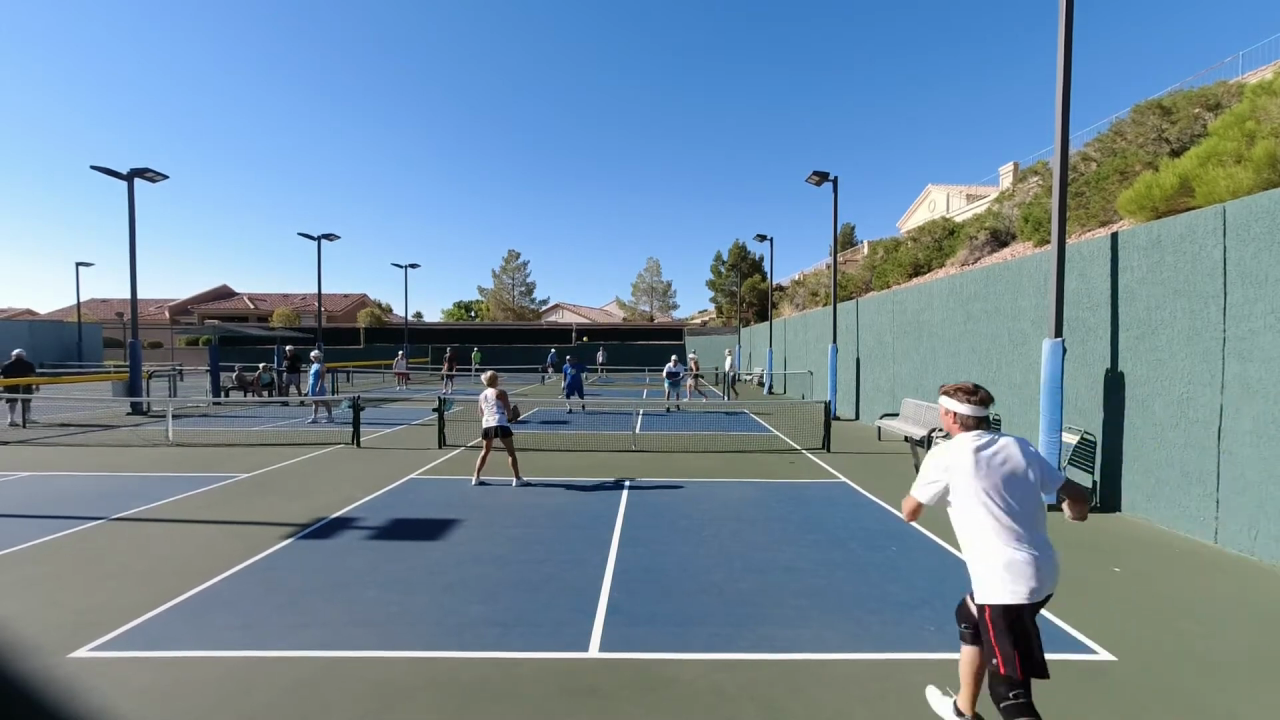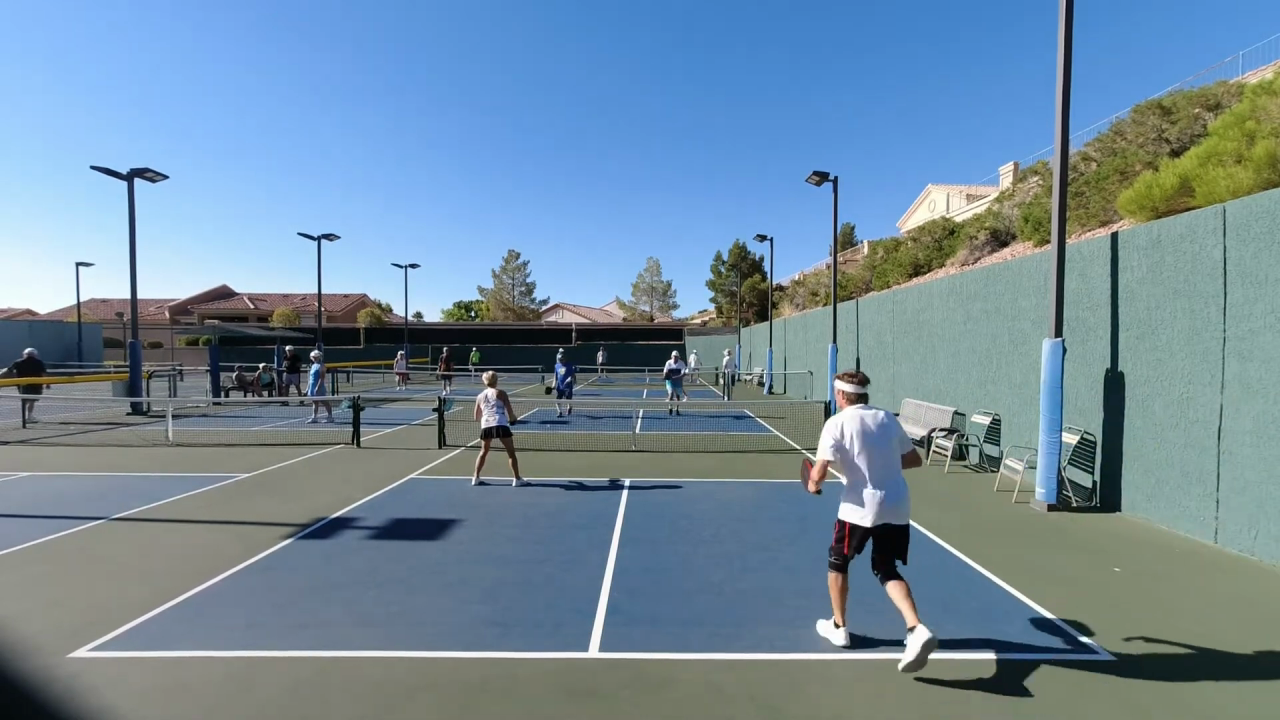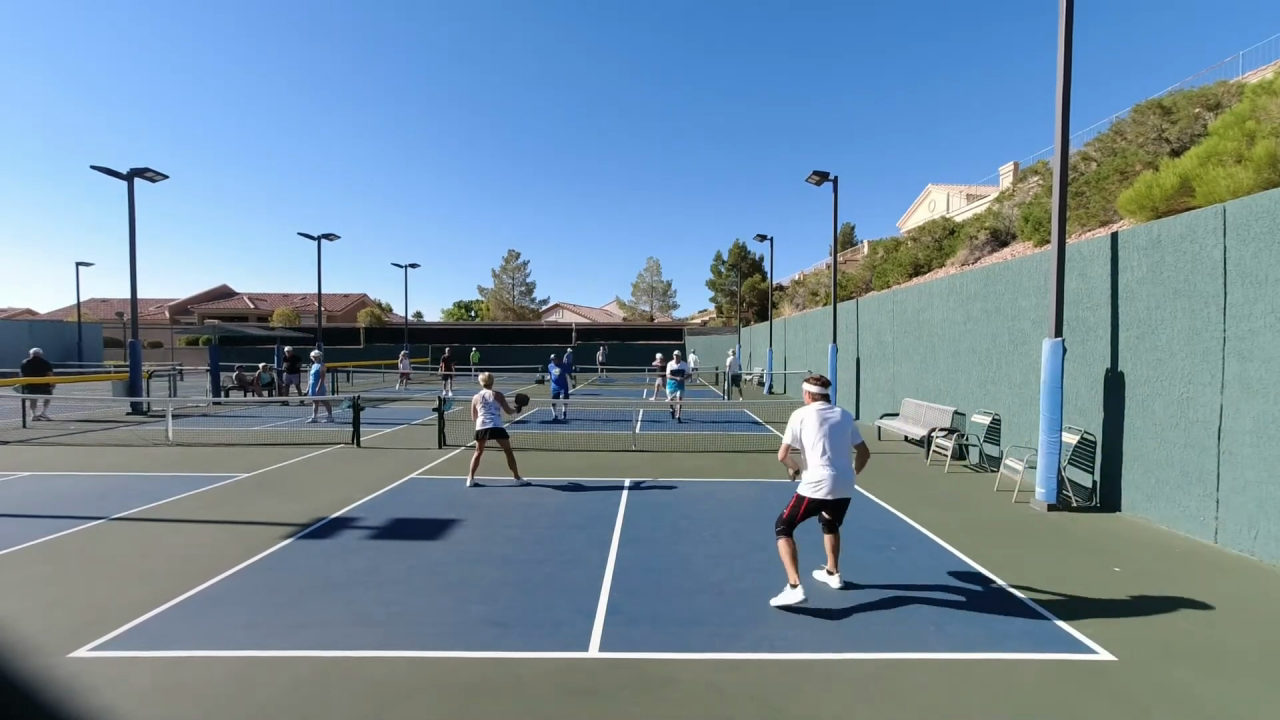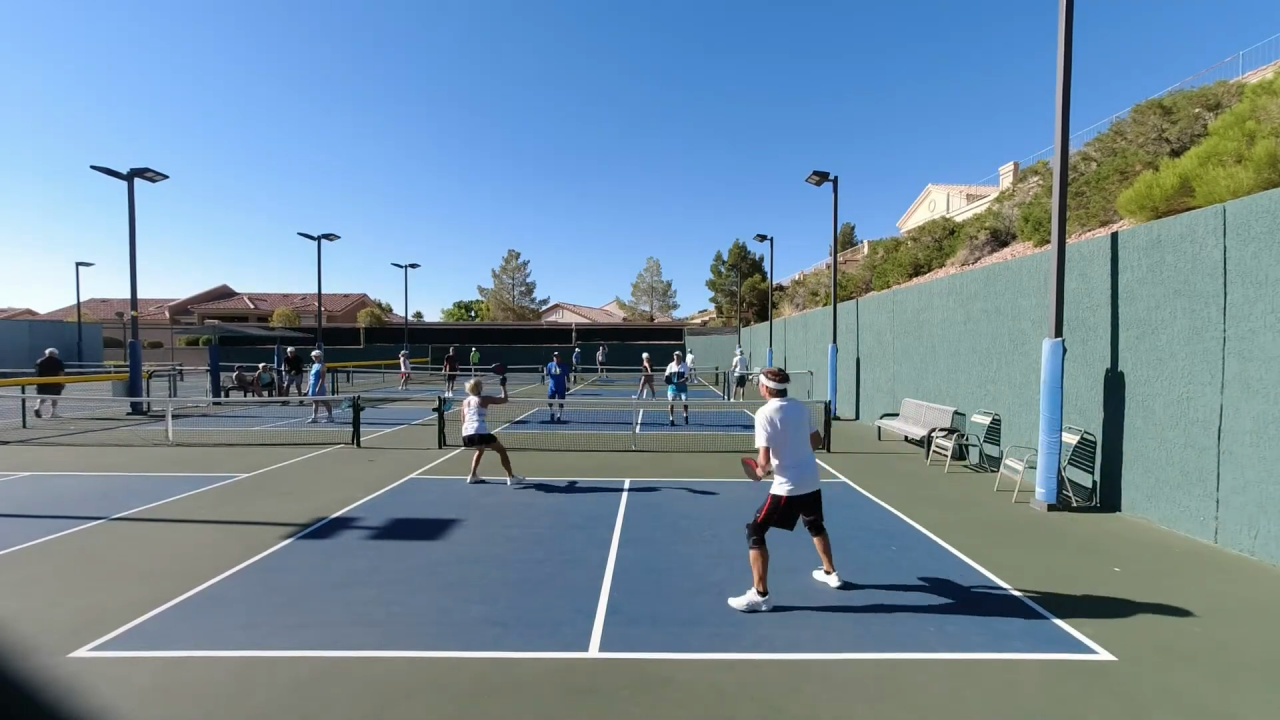
dt=0.5s
person 1, frame 1
left shoulder: (945, 456)
right shoulder: (1020, 448)
left elbow: (910, 512)
right elbow: (1080, 499)
left wrist: (917, 493)
right wrist: (1076, 509)
left hip: (1005, 583)
right hip: (1041, 574)
right knee: (968, 620)
person 1, frame 2
left shoulder: (838, 423)
right shoulder: (888, 419)
left elbow: (819, 472)
right elbow: (914, 460)
left wrist: (813, 483)
left hip: (860, 508)
right hip: (897, 508)
left knee: (838, 562)
right knee: (886, 571)
left ankle: (838, 627)
right ankle: (916, 630)
person 1, frame 3
left shoulder: (800, 415)
right shoulder: (844, 415)
left elbow: (783, 456)
right elbow: (863, 453)
left wrist: (795, 467)
left hip: (816, 485)
right hip: (844, 486)
left knee: (783, 528)
right knee: (830, 522)
left ankle: (794, 587)
right ankle: (832, 572)
person 1, frame 4
left shoulder: (765, 413)
right shoulder: (800, 408)
left elbow: (763, 460)
right elbow: (817, 441)
left wrist: (763, 470)
left hip: (788, 484)
right hip: (811, 479)
left knee: (755, 532)
right knee: (815, 524)
left ankle: (761, 594)
right ankle: (830, 572)
